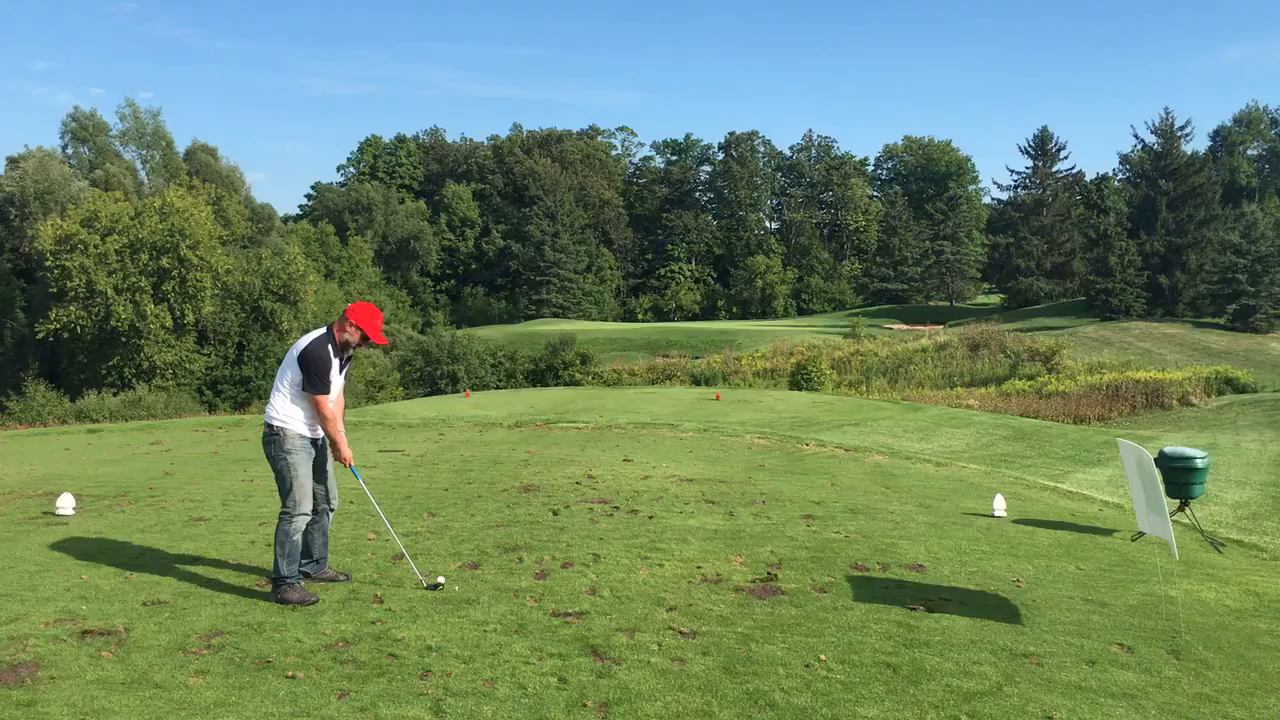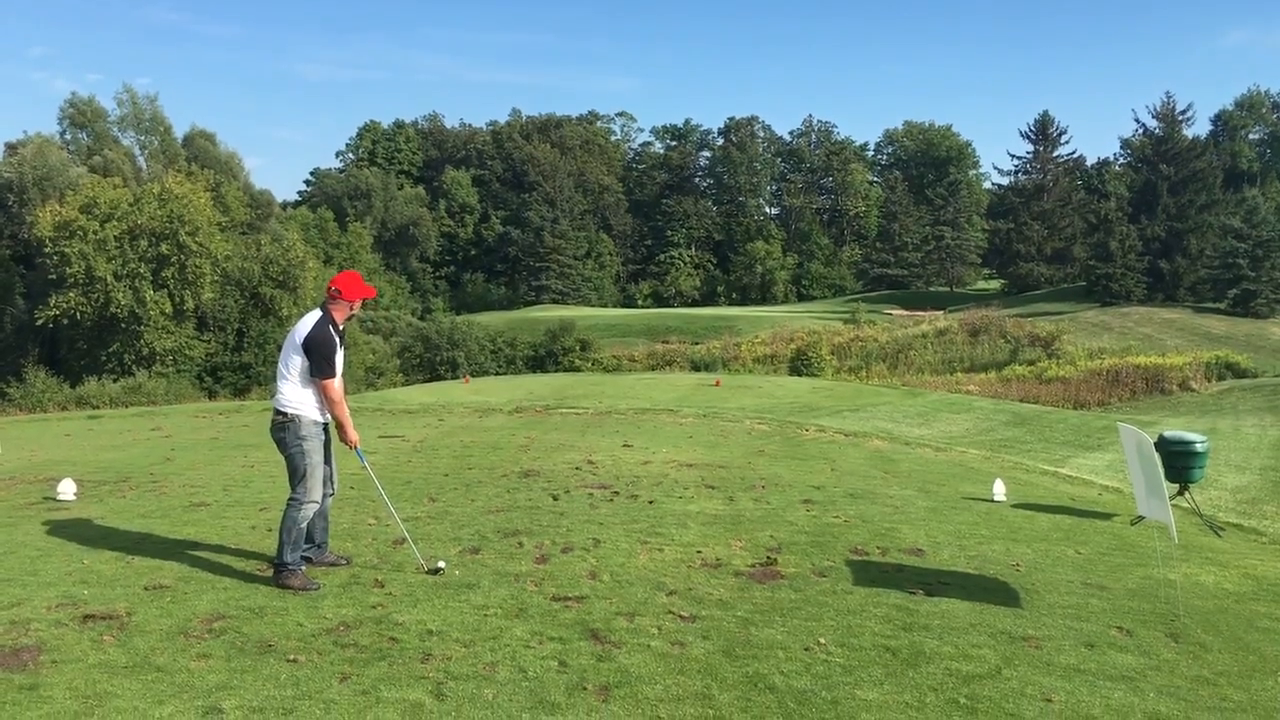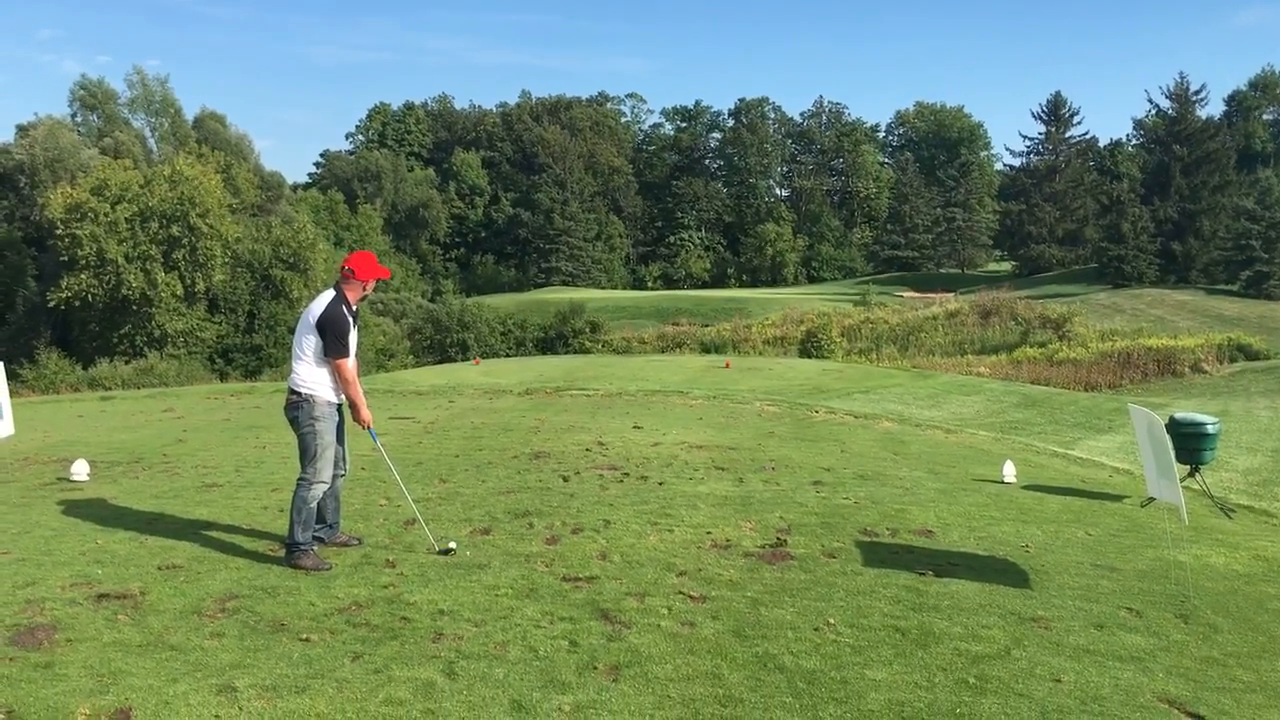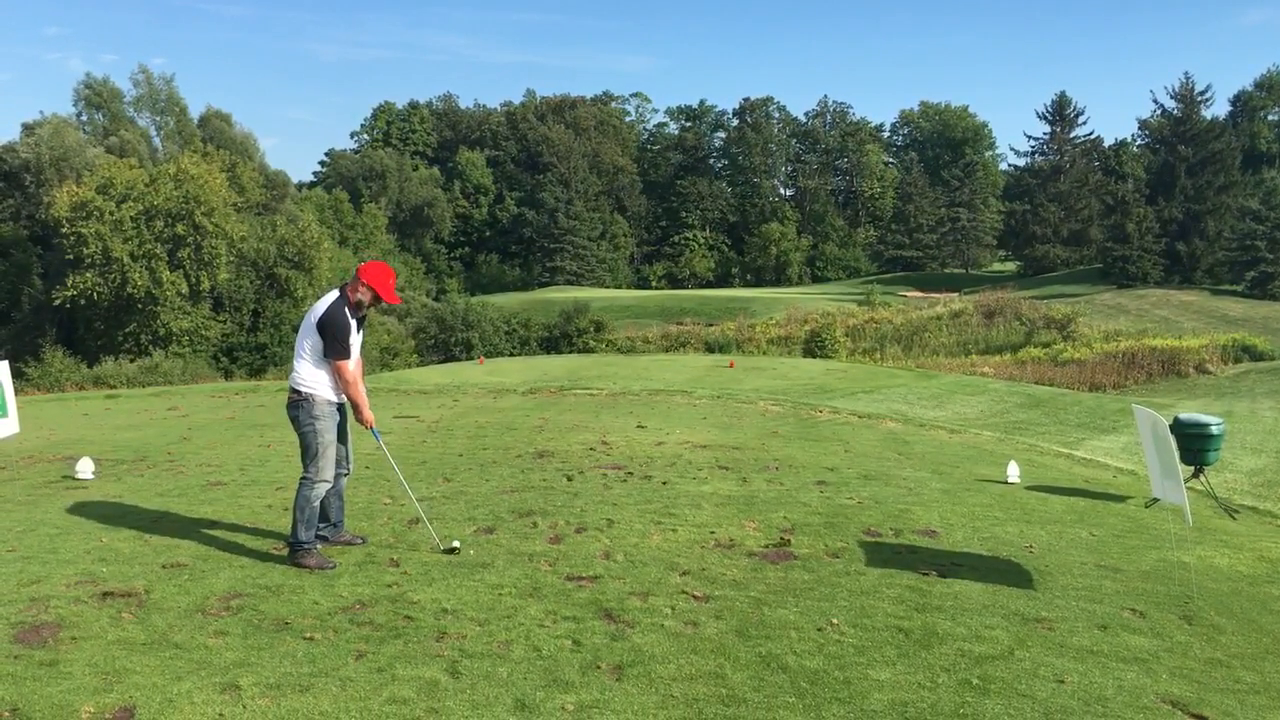
dt=0.7s
person 1, frame 1
left shoulder: (341, 350)
right shoulder: (316, 351)
left elbow: (336, 397)
right elbow: (323, 408)
left wrist: (340, 439)
right wrist: (341, 446)
left hip: (313, 436)
right hip: (287, 436)
left knee: (324, 503)
right knee: (298, 509)
left ankle: (313, 565)
right ankle: (285, 583)
person 1, frame 2
left shoulder: (328, 326)
right shoulder: (320, 334)
left elbow: (335, 381)
right elbow: (329, 391)
left wrist: (345, 420)
right wrist: (346, 427)
left hip: (313, 421)
right hip: (298, 422)
left knee: (324, 488)
right knee: (307, 496)
left ankle: (314, 550)
right ankle: (286, 569)
person 1, frame 3
left shoulder: (343, 307)
right shoulder: (334, 314)
left elbow: (349, 361)
right elbow: (343, 371)
left wrist: (359, 400)
right wrist: (360, 407)
left hip: (327, 401)
right hip: (312, 403)
left knee: (335, 469)
right knee: (316, 476)
left ankle: (326, 531)
right ankle: (298, 549)
person 1, frame 4
left shoulder: (355, 309)
right shoulder: (335, 315)
left elbow: (354, 359)
right elbow: (343, 373)
left wrist: (362, 399)
right wrist: (361, 408)
left hip: (331, 401)
right hip: (312, 402)
left knee: (339, 468)
right knee: (319, 475)
left ankle: (330, 529)
right ankle: (301, 548)
